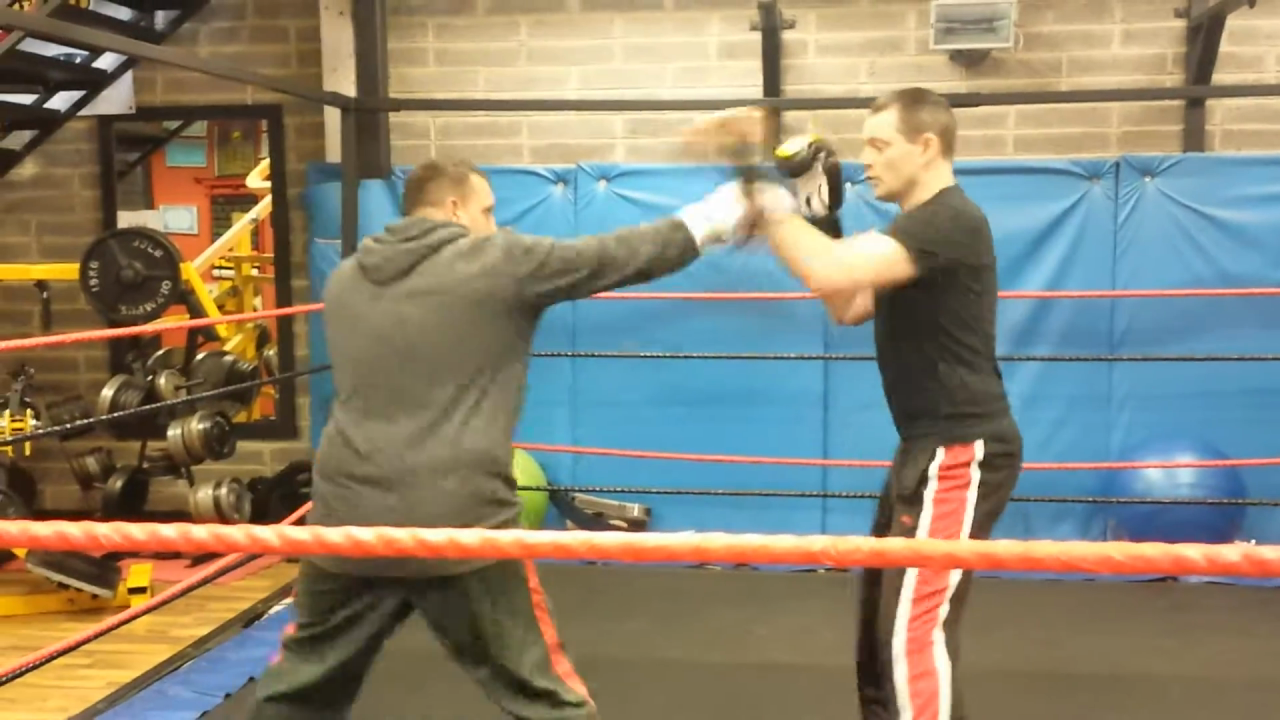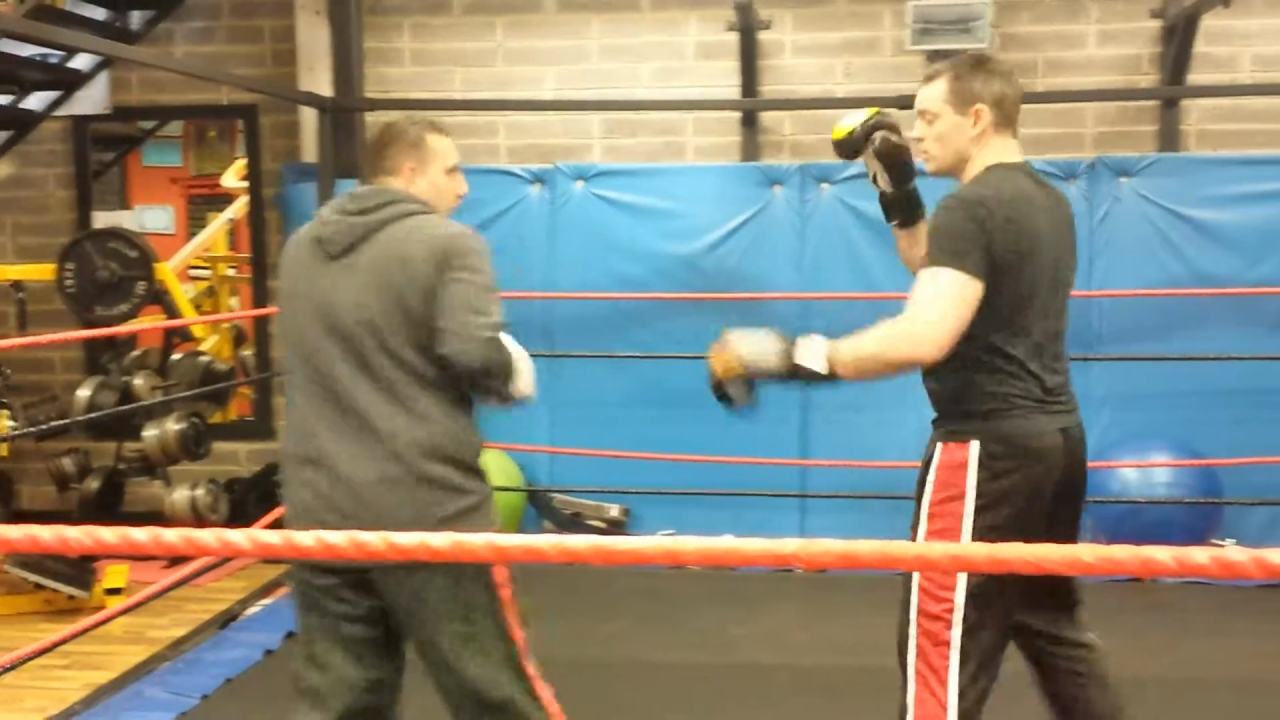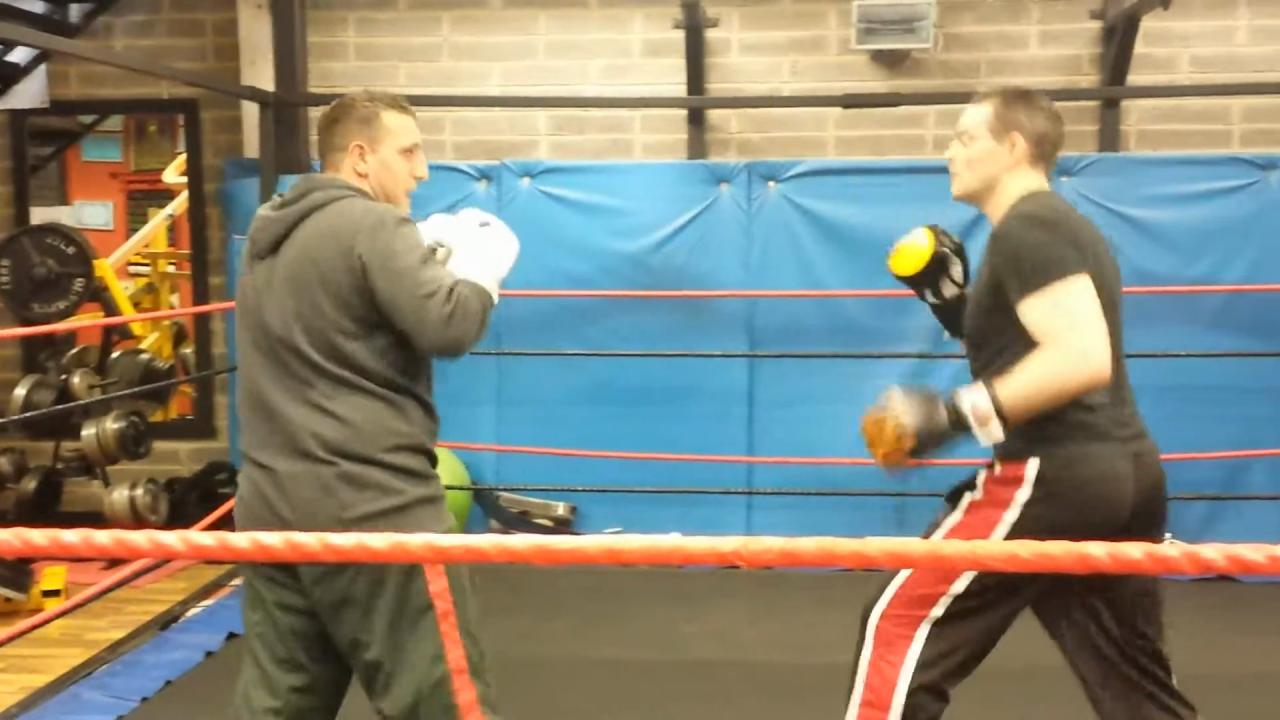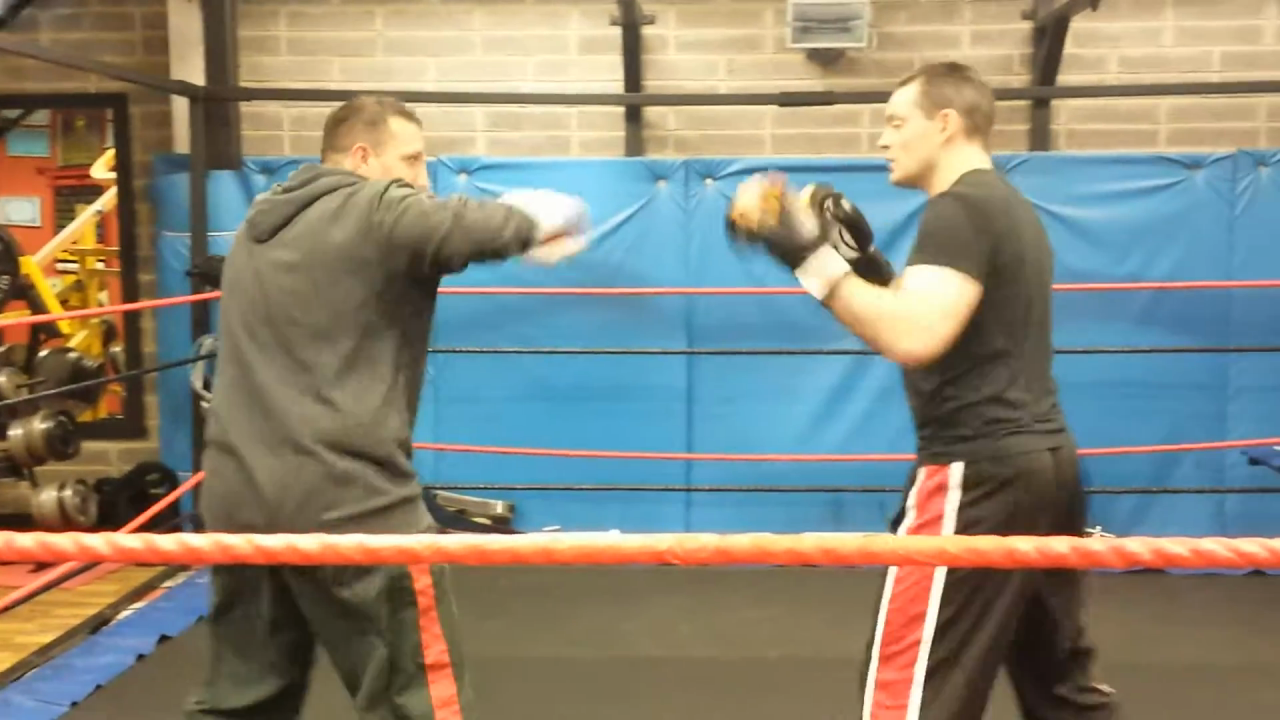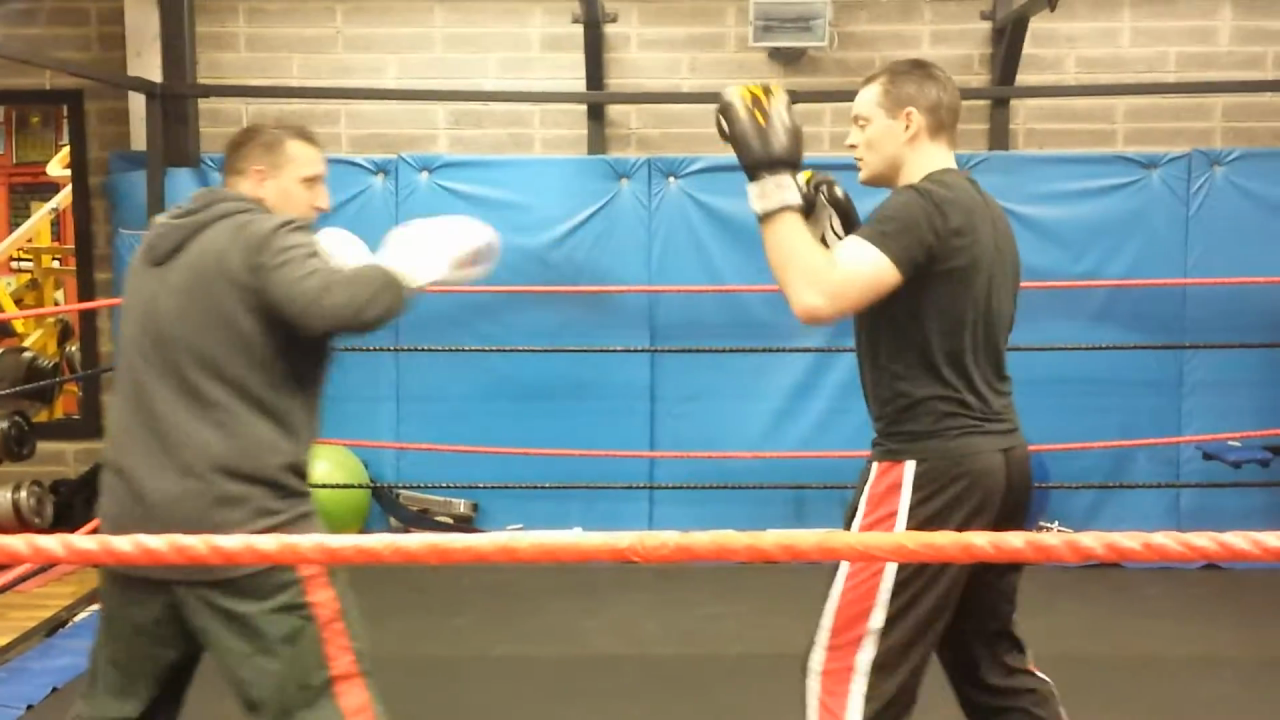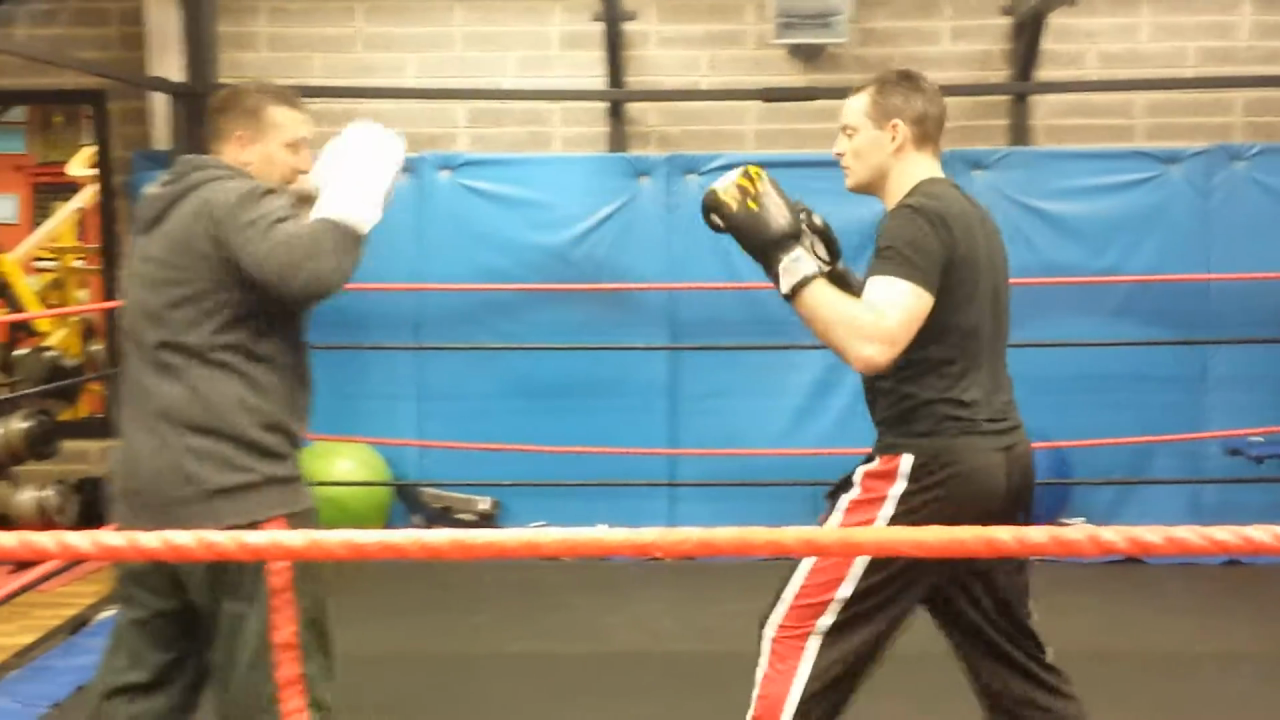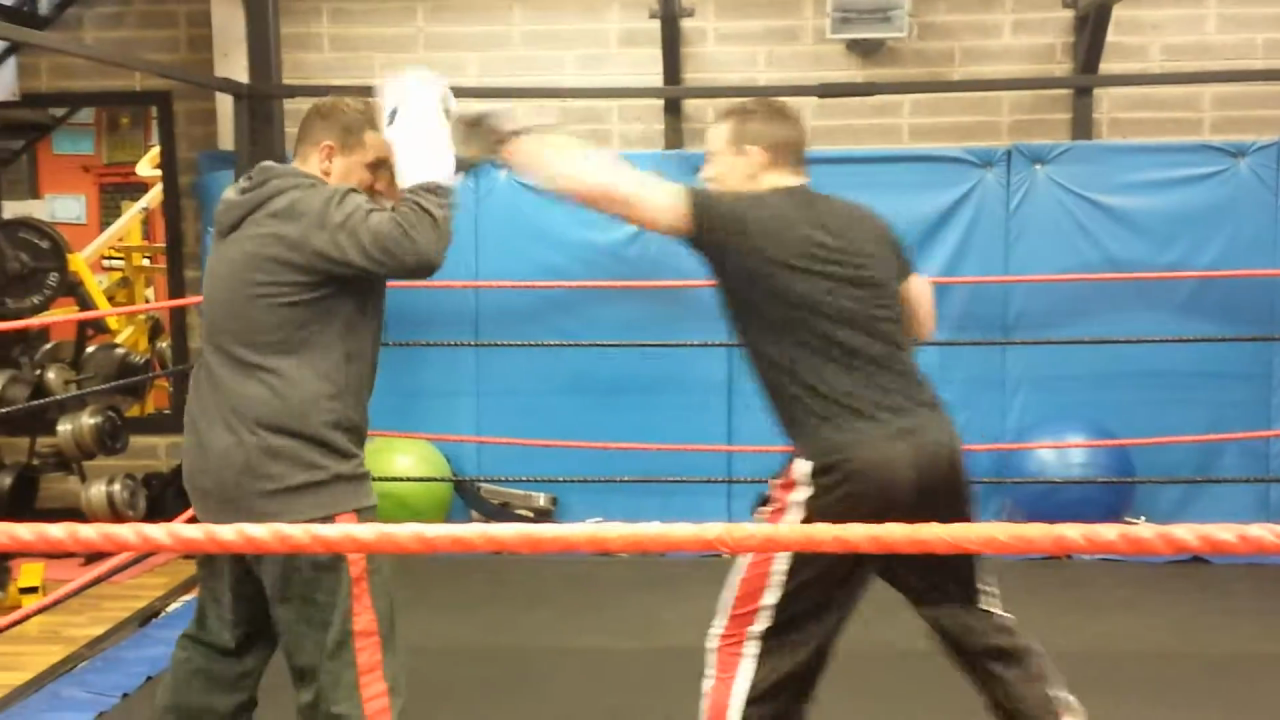
dt=0.3s
person 1, frame 1
left shoulder: (948, 219)
right shoulder: (929, 221)
left elbow: (836, 274)
right elbow: (849, 306)
right wrist: (819, 218)
left hip: (958, 453)
right hip: (927, 447)
left knee: (914, 626)
right knee: (883, 609)
person 1, frame 2
left shoulder: (971, 209)
right shoulder: (1046, 200)
left elbow: (924, 337)
left wrist: (795, 355)
right wrist: (899, 197)
left hip: (987, 450)
right hip: (1052, 434)
left knee: (946, 645)
right knee: (1051, 626)
person 1, frame 3
left shoulder: (1027, 230)
right shoulder: (1061, 228)
left elbow: (1083, 362)
left wrist: (959, 410)
right wrist: (957, 304)
left hip: (1055, 475)
right hip: (1125, 470)
left knee: (900, 628)
person 1, frame 4
left shoulder: (962, 209)
right shoulder: (1004, 206)
left elbow: (915, 338)
left wrist: (815, 259)
right wrist: (863, 262)
left hip: (981, 472)
right hip: (1042, 461)
person 1, frame 5
left shoulder: (921, 204)
right shoulder: (977, 208)
left elbow: (814, 297)
left wrist: (770, 179)
right wrist: (846, 235)
left hip: (933, 467)
right hip: (994, 460)
right knee: (993, 663)
person 1, frame 6
left shoulder: (915, 219)
right shoulder: (964, 214)
left elbow: (871, 347)
left wrist: (786, 256)
right wrist: (828, 268)
left hip: (929, 468)
right hip: (998, 459)
left knee: (802, 639)
right knee: (1011, 658)
person 1, frame 7
left shoulder: (734, 221)
right shoulder: (866, 225)
left elbow: (597, 179)
right elbow: (920, 322)
left wrist: (503, 137)
left hip: (845, 466)
right hip: (929, 446)
left knee: (751, 651)
right knee: (970, 616)
person 2, frame 1
left shoulder: (345, 280)
right shoulder: (502, 262)
right elbow: (618, 257)
right wrist: (709, 218)
left hip: (349, 514)
right hip: (459, 519)
person 2, frame 2
left shoulder: (300, 250)
right shoulder: (447, 245)
right elbow: (473, 351)
right wrist: (515, 370)
left hip: (321, 507)
right hip: (426, 508)
person 2, frame 3
left shoulder: (267, 234)
right shoulder: (374, 227)
right elbow: (444, 330)
left wrist: (425, 260)
right wrist: (481, 260)
left hip: (274, 507)
right hip: (376, 507)
person 2, frame 4
left shoulder: (257, 228)
right shoulder: (382, 212)
right elbow: (489, 228)
right wrist: (547, 215)
left hip: (240, 498)
right hip: (348, 502)
person 2, frame 5
left shoulder: (161, 246)
right shoulder: (272, 240)
right elbow: (342, 305)
right wrist: (411, 259)
left hip: (135, 517)
right hip: (242, 522)
person 2, frame 6
left shoulder: (168, 210)
right shoulder: (238, 203)
right elbow: (309, 269)
left wrist: (326, 193)
right wrist: (357, 189)
left hip: (152, 486)
right hip: (236, 490)
person 2, frame 7
left shoulder: (250, 211)
right shoulder: (316, 209)
left elbow: (359, 250)
right elbow: (418, 247)
left wrist: (399, 173)
right wrist: (427, 168)
left hip: (224, 473)
right hip: (300, 482)
left knee: (222, 642)
